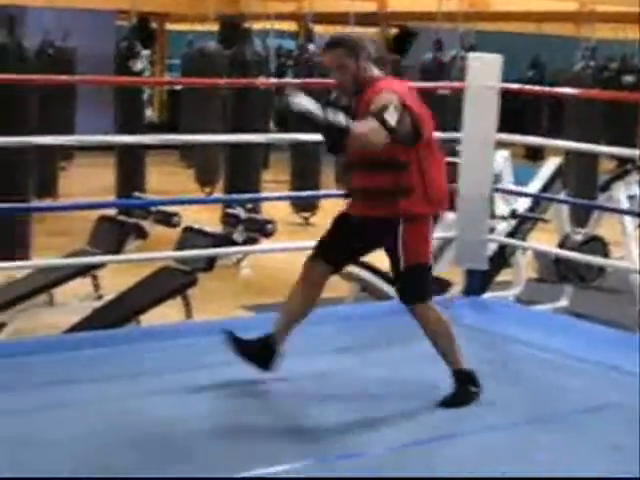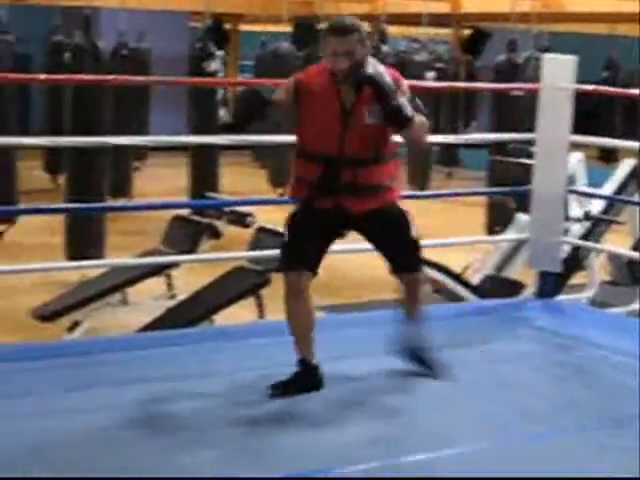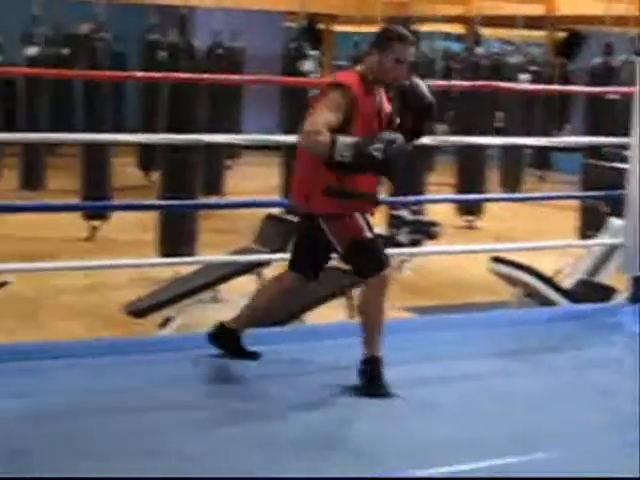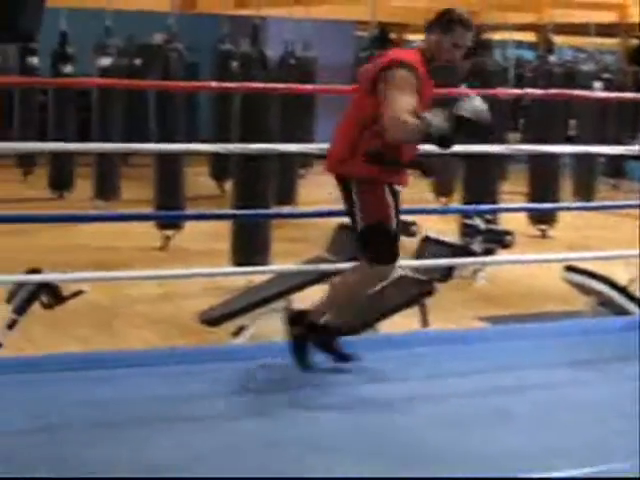
dt=0.3s
person 1, frame 1
left shoulder: (387, 97)
right shoulder: (369, 94)
left elbow: (377, 139)
right elbow: (347, 143)
left wrist: (326, 117)
right wrist: (330, 125)
left hip: (407, 210)
right hip: (370, 206)
left knee: (416, 300)
right knee: (316, 267)
left ankle: (465, 377)
right ankle: (268, 348)
person 1, frame 2
left shoulder: (387, 82)
right shoulder: (308, 83)
left elbow: (419, 138)
right elbow: (267, 102)
left wrist: (391, 97)
right wrist: (251, 102)
left hip: (372, 196)
right hip: (320, 197)
left knee: (410, 270)
right knee: (295, 278)
left ankle: (412, 337)
right ankle: (308, 370)
person 1, frame 3
left shoulder: (376, 94)
right shoulder: (345, 92)
left elbow: (389, 153)
right elbow: (311, 139)
right wrist: (365, 149)
left hip: (330, 197)
right hip: (328, 198)
left knee: (298, 275)
right knee: (377, 274)
left ankle: (228, 331)
right ankle: (371, 365)
person 1, frame 4
left shoulder: (413, 66)
right shoulder: (405, 70)
right elbow: (399, 128)
right wrist: (451, 117)
left hip: (372, 169)
right hip: (364, 169)
left knee: (374, 259)
right knee: (381, 263)
left ankle: (318, 327)
right ankle: (310, 322)
